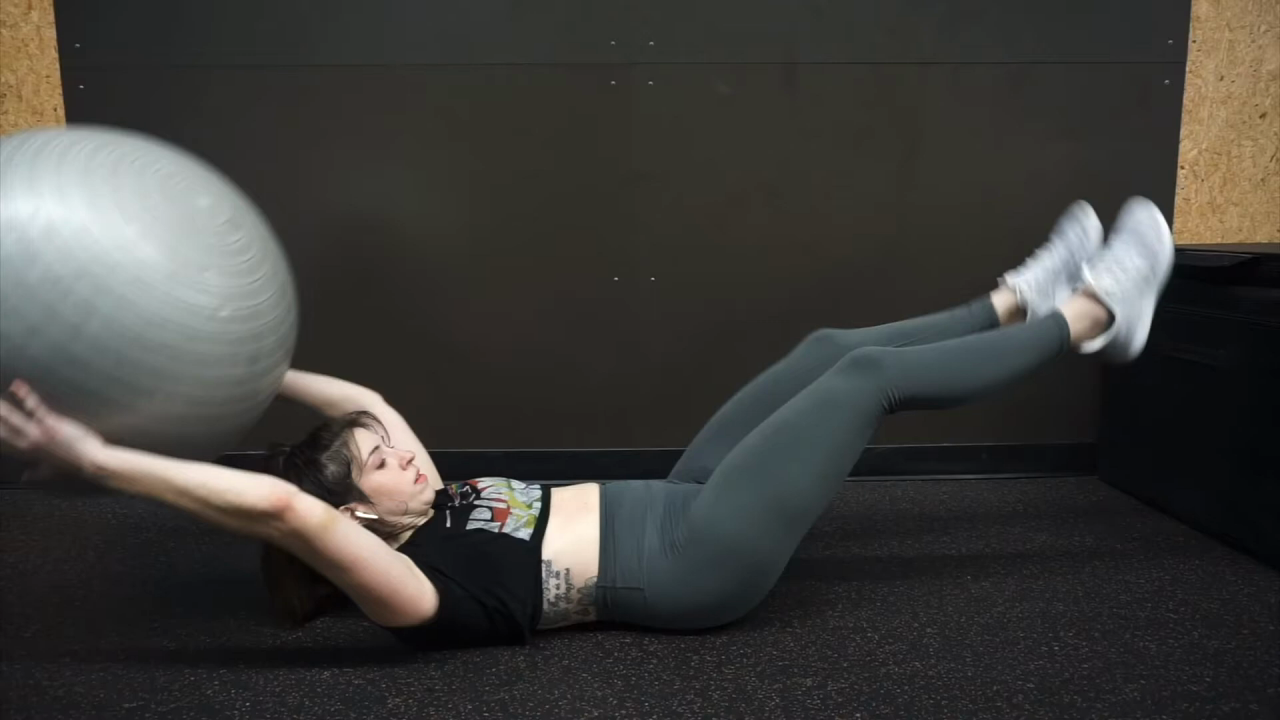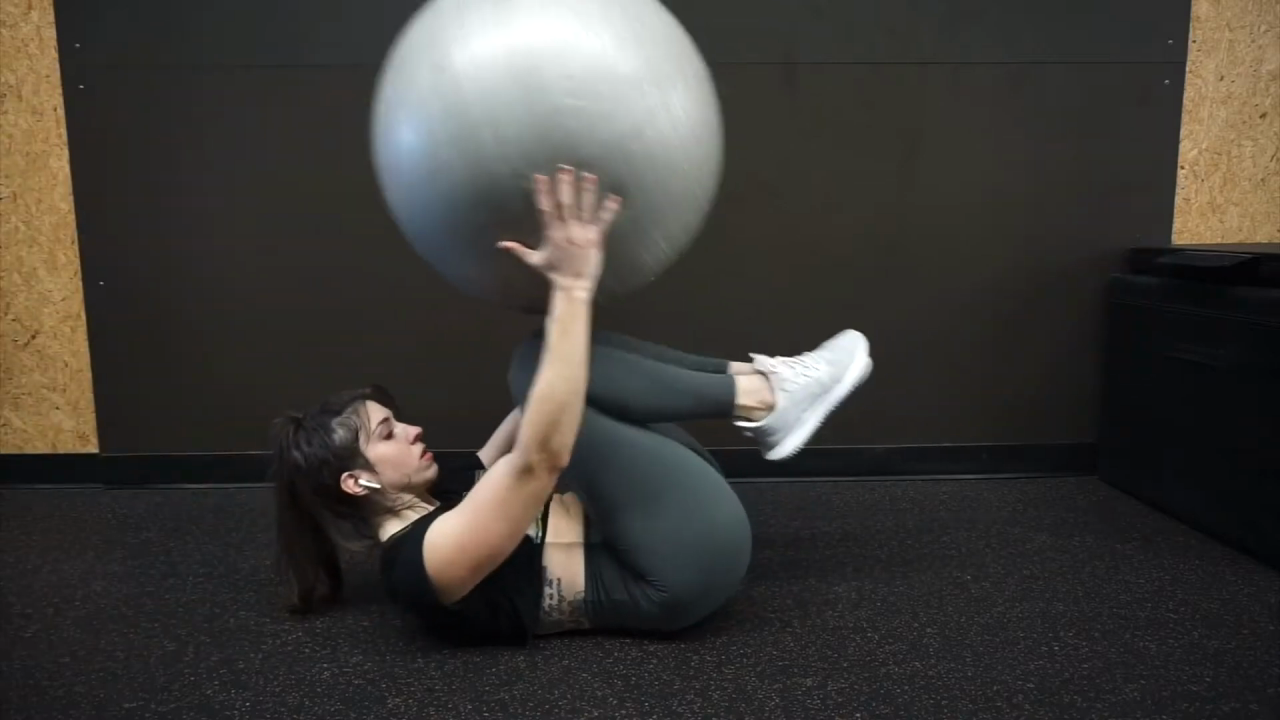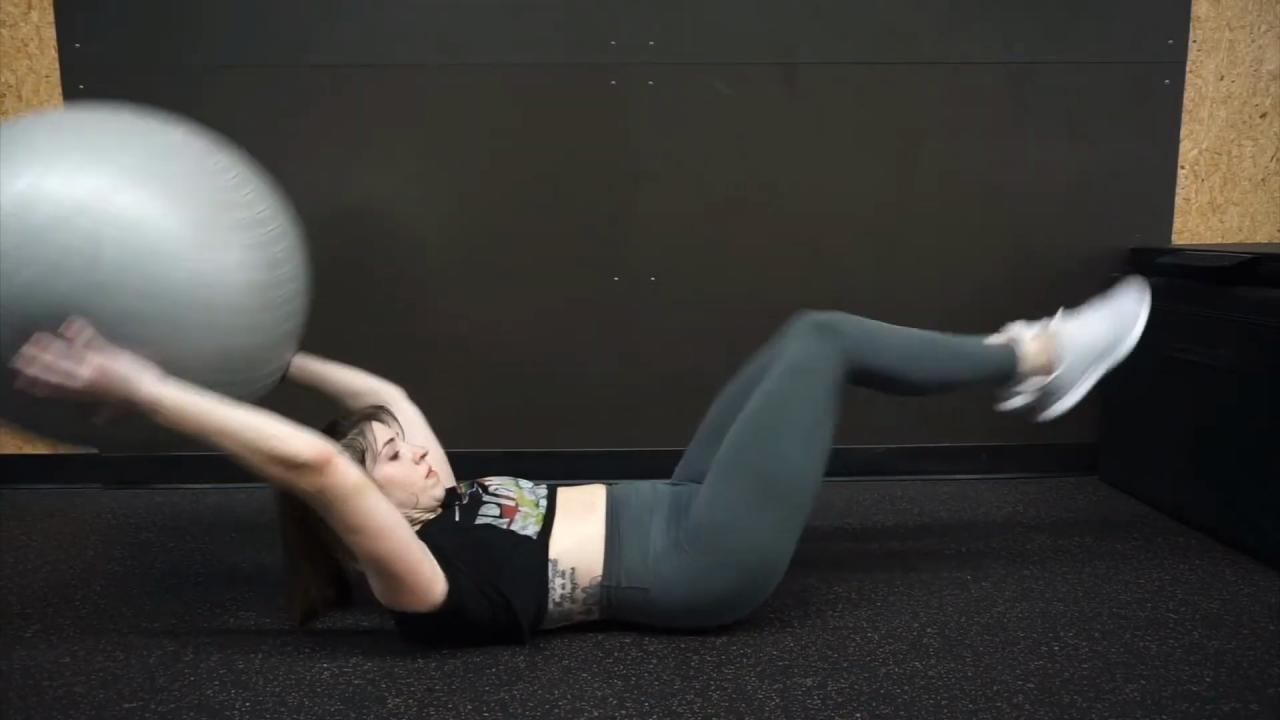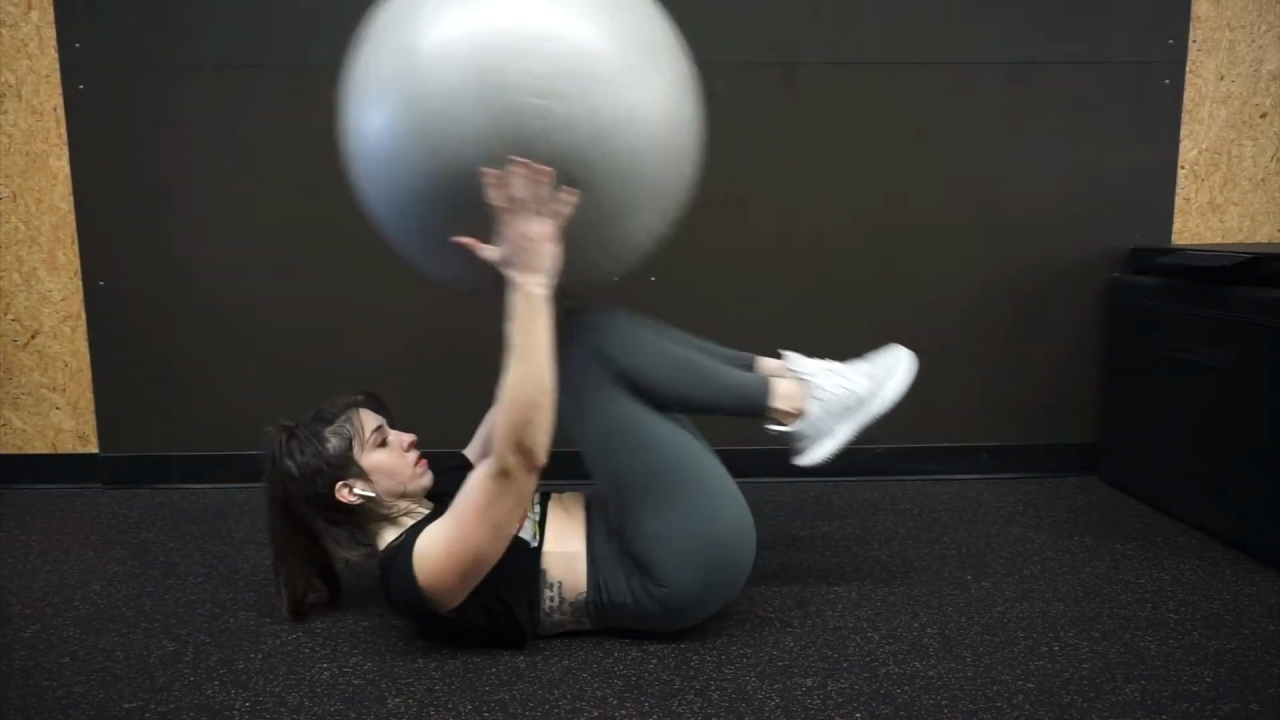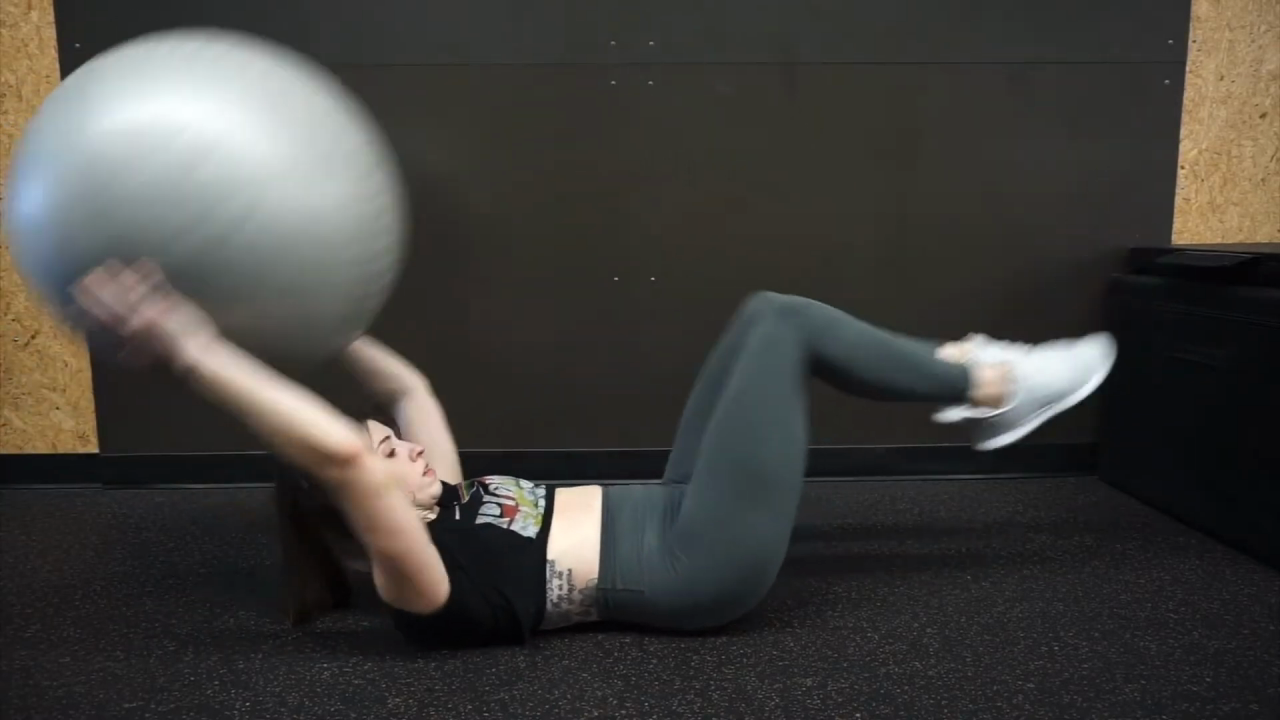
dt=1s
person 1, frame 1
left shoulder: (429, 514)
right shoulder: (413, 592)
left elbow: (367, 400)
right elbow: (281, 506)
right wrist: (99, 456)
left hip: (676, 511)
right hip: (699, 561)
left knee: (832, 351)
right knee: (863, 373)
left ankle: (1032, 299)
right ankle: (1097, 317)
person 1, frame 2
left shoulder: (436, 501)
right shoulder: (430, 559)
left elbow: (540, 408)
right elbow: (545, 449)
left wrist: (563, 278)
right wrist: (573, 284)
left hip: (679, 537)
right hip: (687, 560)
left knee: (552, 362)
right knee: (549, 363)
left ankle: (761, 386)
right ankle: (762, 397)
person 1, frame 3
left shoulder: (440, 519)
right shoulder: (420, 587)
left elbow: (389, 403)
right elbow: (313, 461)
right wrist: (141, 385)
left hip: (681, 525)
right hip: (708, 568)
left knee: (813, 343)
right knee: (817, 343)
left ankle: (1026, 354)
right ankle: (1046, 356)
person 1, frame 4
left shoulder: (436, 507)
right shoulder: (428, 566)
left elbow: (514, 414)
right elbow: (522, 450)
left wrist: (526, 270)
right wrist: (534, 281)
left hip: (676, 543)
right hip: (689, 563)
left knee: (580, 343)
right knee: (585, 342)
left ankle: (790, 385)
right ankle: (799, 404)
person 1, frame 5
left shoulder: (442, 509)
right shoulder: (417, 582)
left elbow: (413, 391)
right elbow: (341, 452)
right wrist: (195, 352)
left hip: (668, 527)
right hip: (705, 570)
left knee: (772, 332)
right knee: (775, 321)
left ankle: (974, 371)
right ankle: (989, 387)
